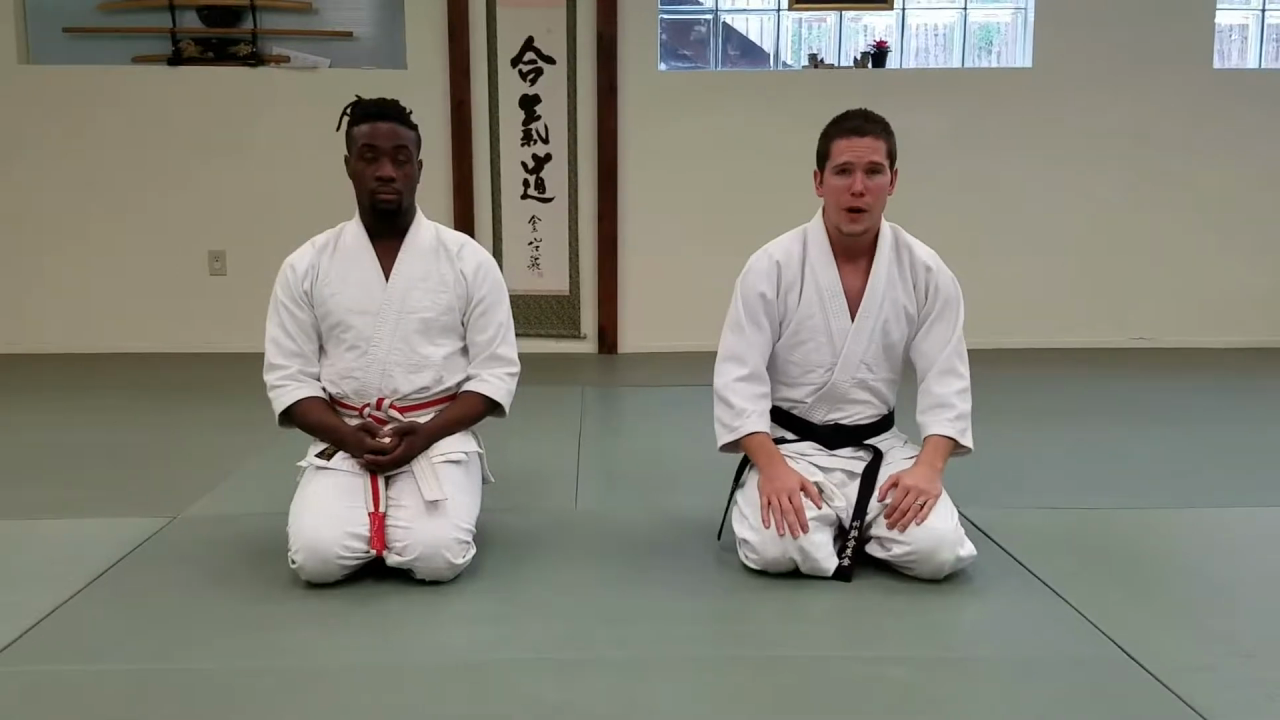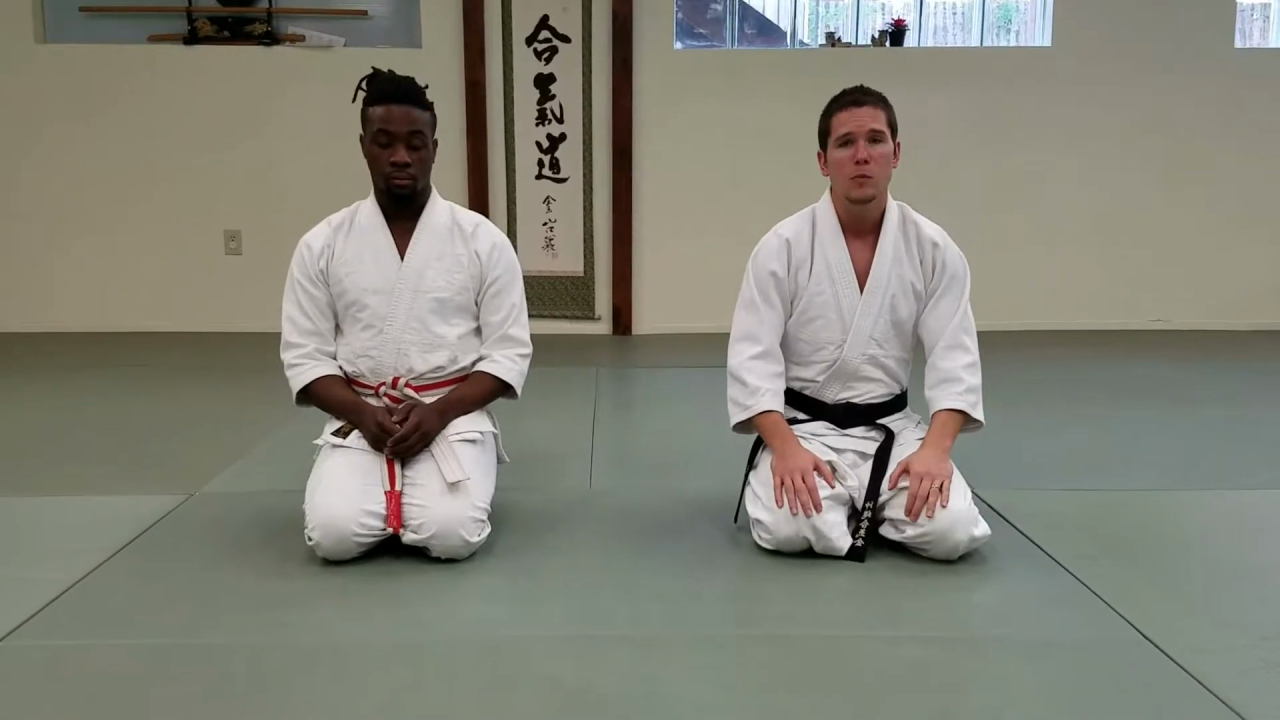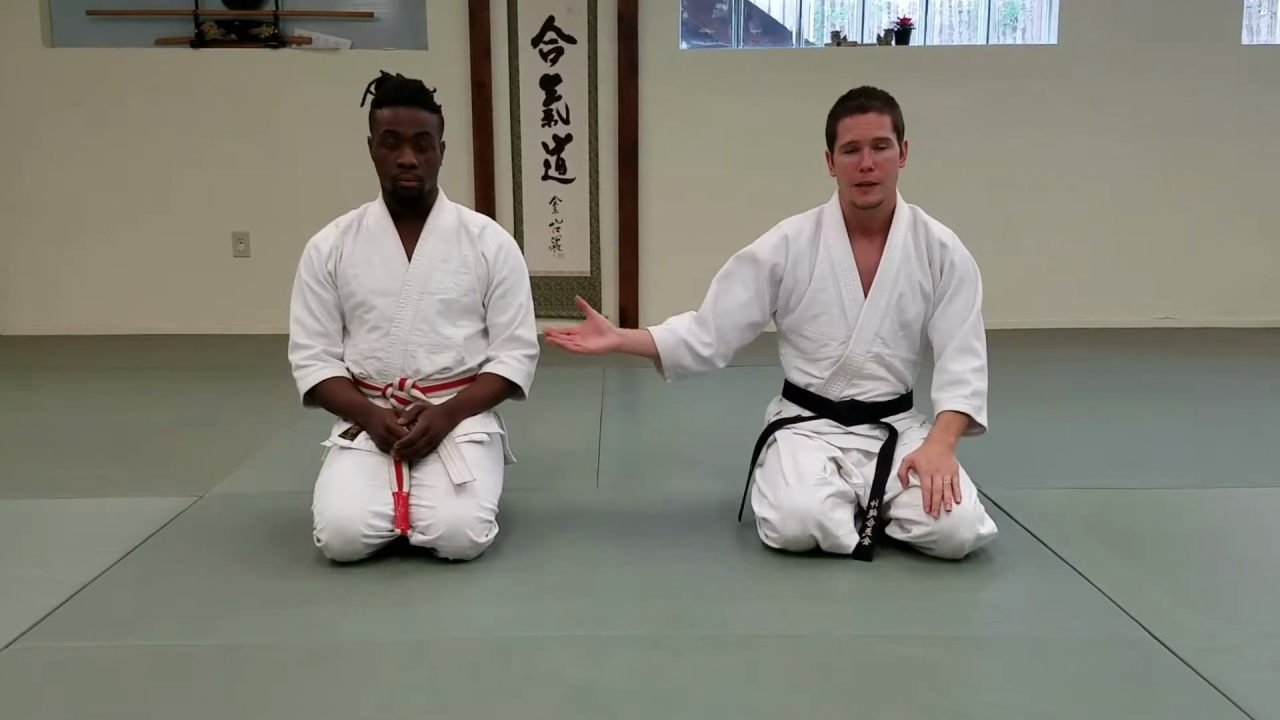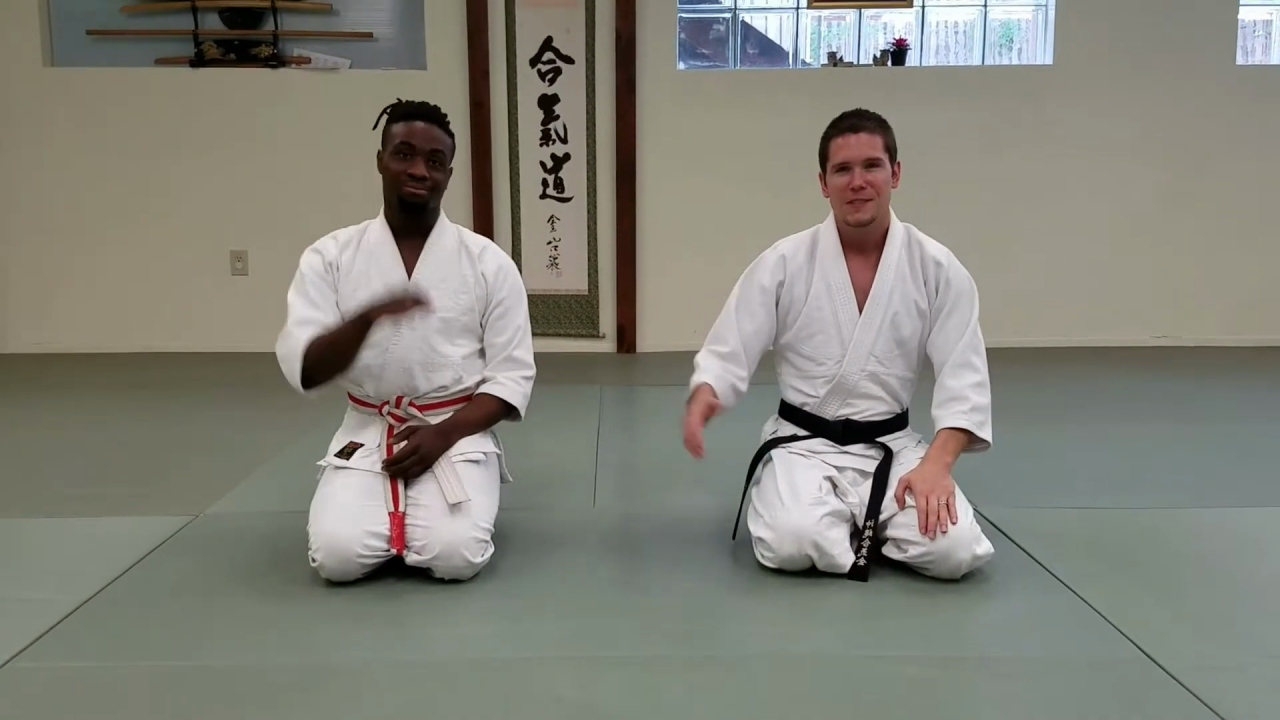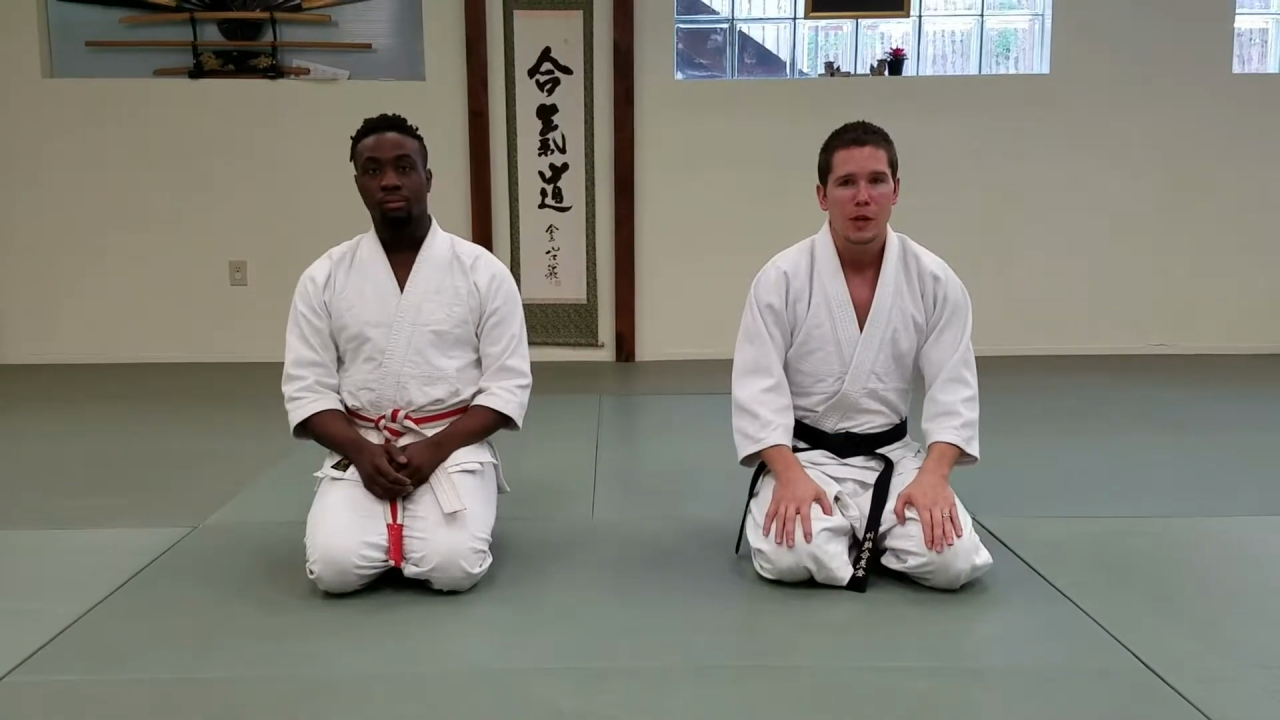
dt=1s
person 1, frame 1
left shoulder: (468, 260)
right shoulder: (306, 265)
left elbow: (496, 370)
right elbow: (288, 376)
left wrist: (425, 434)
right wrist: (348, 436)
left hip: (439, 437)
right hip: (342, 441)
left knee: (436, 557)
right knee: (317, 558)
left ankle: (409, 516)
right ankle: (369, 517)
person 1, frame 2
left shoulder: (483, 240)
right shoulder: (322, 244)
left elbow: (508, 352)
right elbow: (305, 355)
left wrist: (438, 412)
right wrist: (365, 415)
left hip: (452, 416)
right hip: (360, 419)
left knee: (452, 536)
right knee: (334, 536)
left ankle: (425, 493)
right ankle: (390, 497)
person 1, frame 3
left shoulder: (489, 242)
right shoulder: (329, 246)
left elbow: (515, 353)
right elbow: (312, 357)
left wrist: (446, 414)
right wrist: (370, 415)
left hip: (460, 415)
right hip: (368, 419)
left knee: (459, 536)
right knee: (343, 536)
left ankle: (426, 493)
right ankle: (395, 496)
person 1, frame 4
left shoulder: (489, 262)
right shoulder: (332, 256)
left elbow: (512, 373)
right elbow: (303, 366)
left wrist: (442, 433)
right wrist: (366, 318)
left hip: (455, 434)
right hip: (367, 434)
left knee: (455, 557)
right knee: (338, 557)
left ankle: (424, 511)
right ankle: (396, 514)
person 1, frame 5
left shoulder: (482, 271)
right shoulder: (324, 278)
left elbow: (508, 384)
right elbow: (307, 389)
left wrist: (434, 449)
right wrist: (362, 451)
left hip: (453, 444)
right hip: (361, 448)
left knee: (453, 567)
right knee: (335, 567)
left ankle: (421, 523)
right ankle: (391, 525)
person 2, frame 1
left shoulder: (926, 271)
right shoulder: (772, 265)
left elbow: (945, 379)
right elbow: (738, 377)
left wrist: (928, 466)
right wrist: (773, 468)
left hip: (878, 448)
right hip: (790, 446)
left knee: (937, 552)
right knee: (775, 551)
left ankle: (849, 525)
right ankle: (828, 523)
person 2, frame 2
left shoulder: (933, 248)
right shoulder: (782, 246)
left elbow: (955, 357)
right elbow: (752, 359)
left wrist: (935, 448)
right wrist: (785, 448)
left hip: (892, 428)
right hip: (803, 427)
left knee: (952, 533)
right knee: (790, 529)
left ankle: (860, 506)
right ankle: (843, 502)
person 2, frame 3
left shoulder: (942, 251)
right shoulder: (787, 245)
left elbow: (963, 359)
right elbow: (708, 333)
left wrist: (939, 444)
right wrist: (617, 338)
left hip: (896, 427)
right hip: (808, 425)
left knee: (958, 530)
right knee: (798, 524)
left ankle: (867, 502)
person 2, frame 4
left shoulder: (938, 269)
right shoulder: (783, 263)
left elbow: (963, 376)
right elbow: (726, 355)
left wrist: (936, 463)
right wrist: (703, 401)
left hip: (892, 447)
right hip: (803, 444)
left knee: (952, 551)
right knee: (790, 544)
left ankle: (863, 527)
right ankle: (854, 528)
person 2, frame 5
left shoulder: (935, 281)
right shoulder: (781, 277)
left elbow: (953, 388)
right elbow: (758, 388)
left wrist: (932, 477)
right wrist: (790, 476)
left hip: (893, 456)
right hip: (804, 455)
left knee: (952, 561)
right knee: (789, 557)
left ankle: (864, 536)
right ankle: (854, 537)
